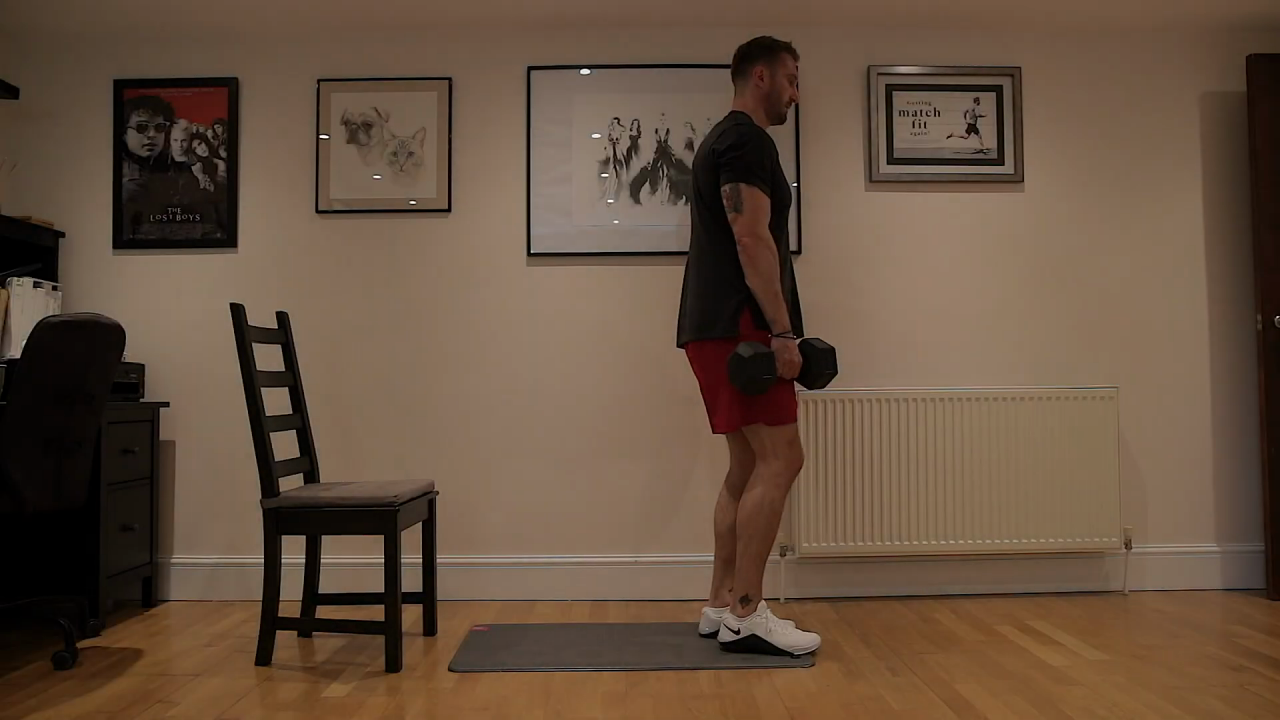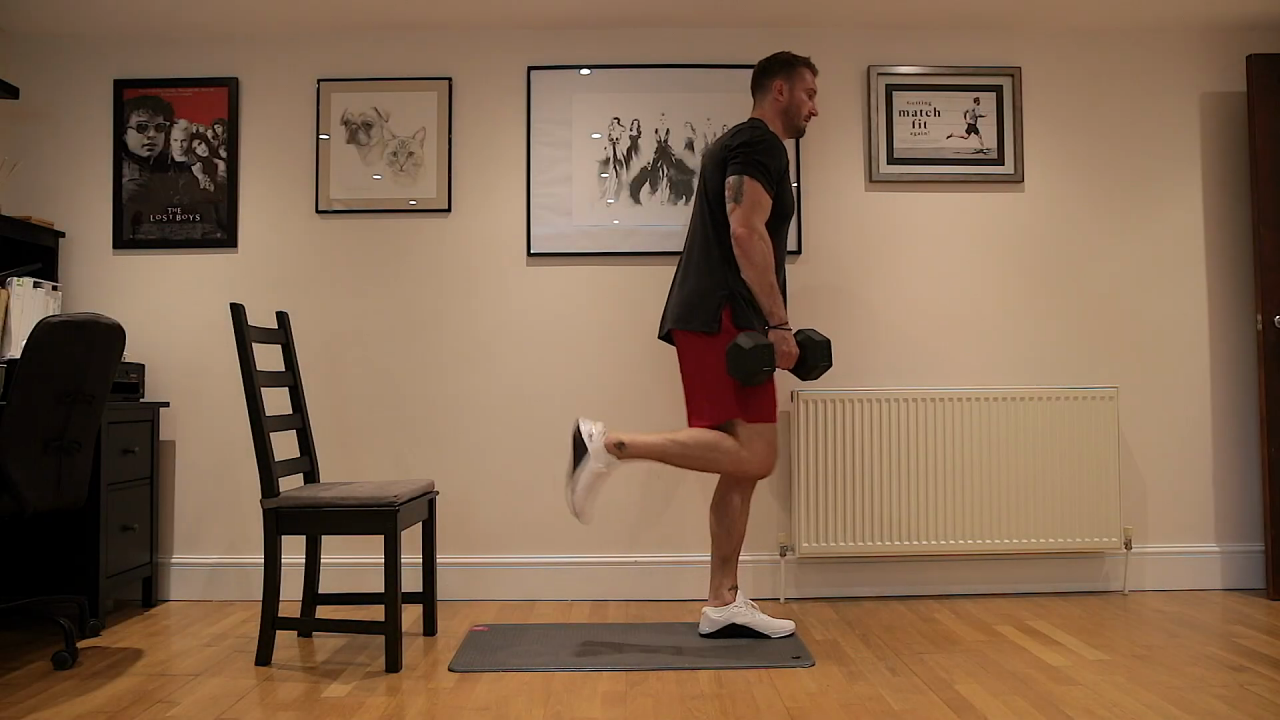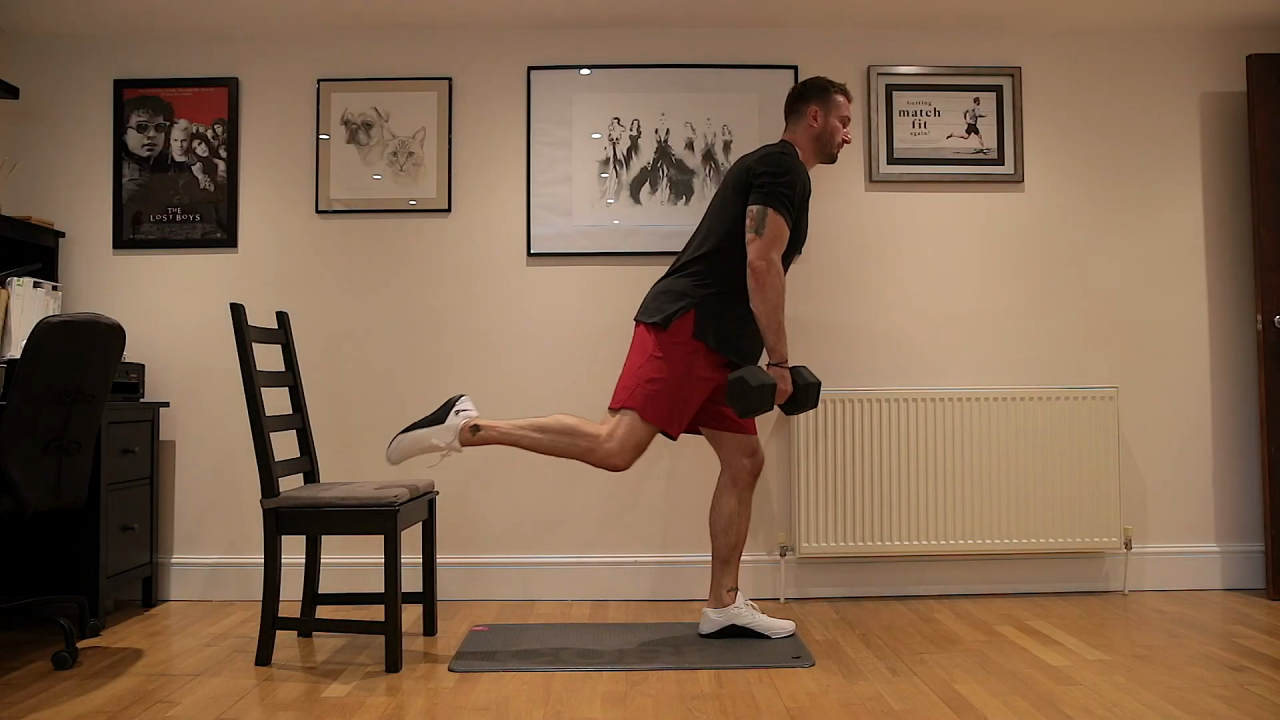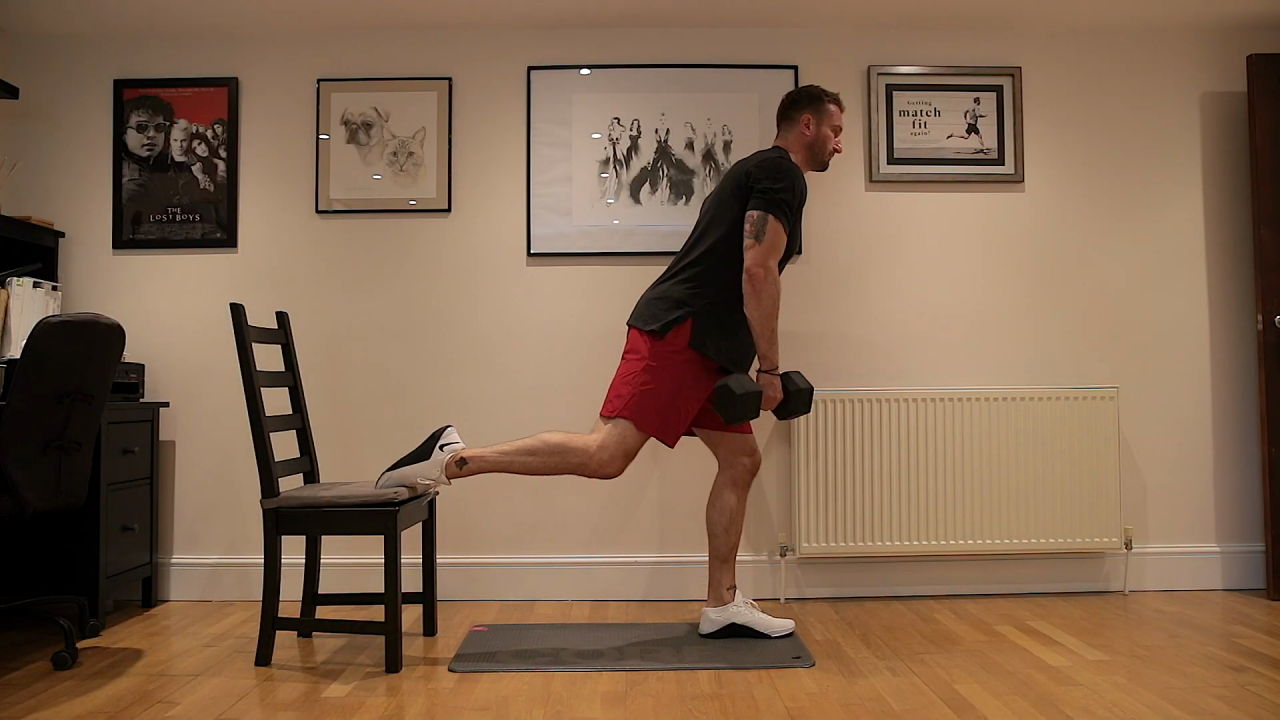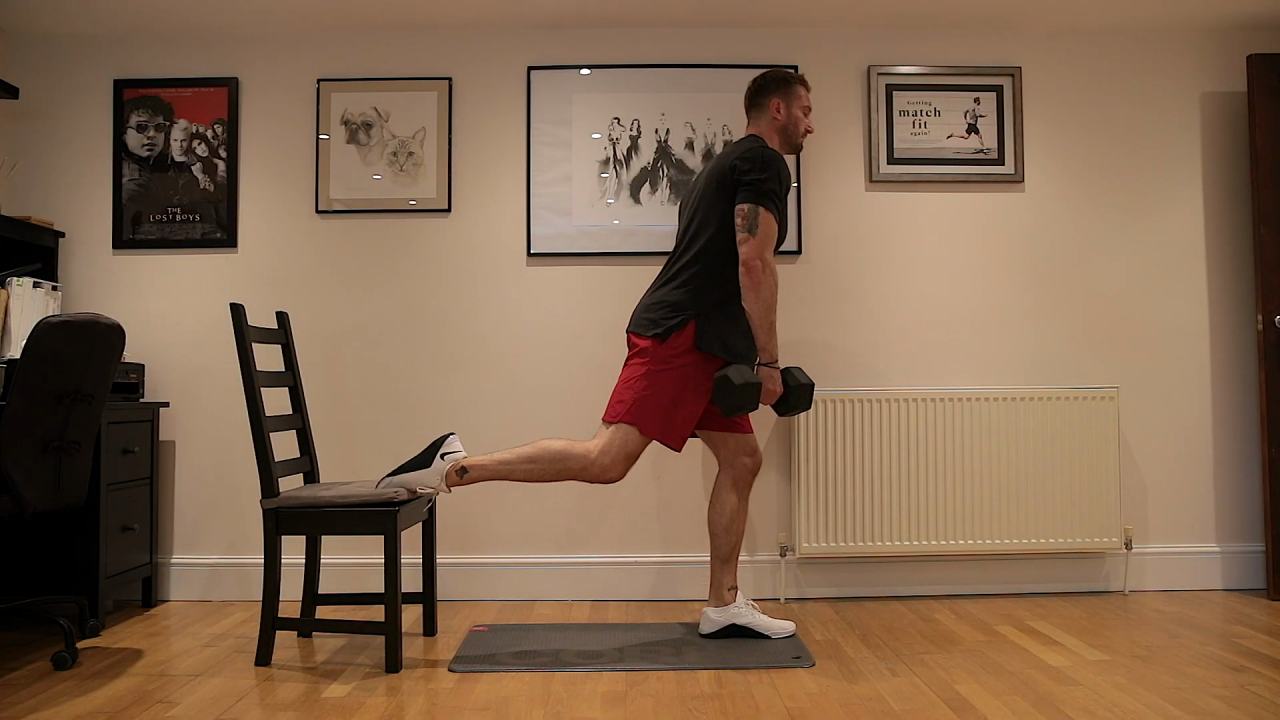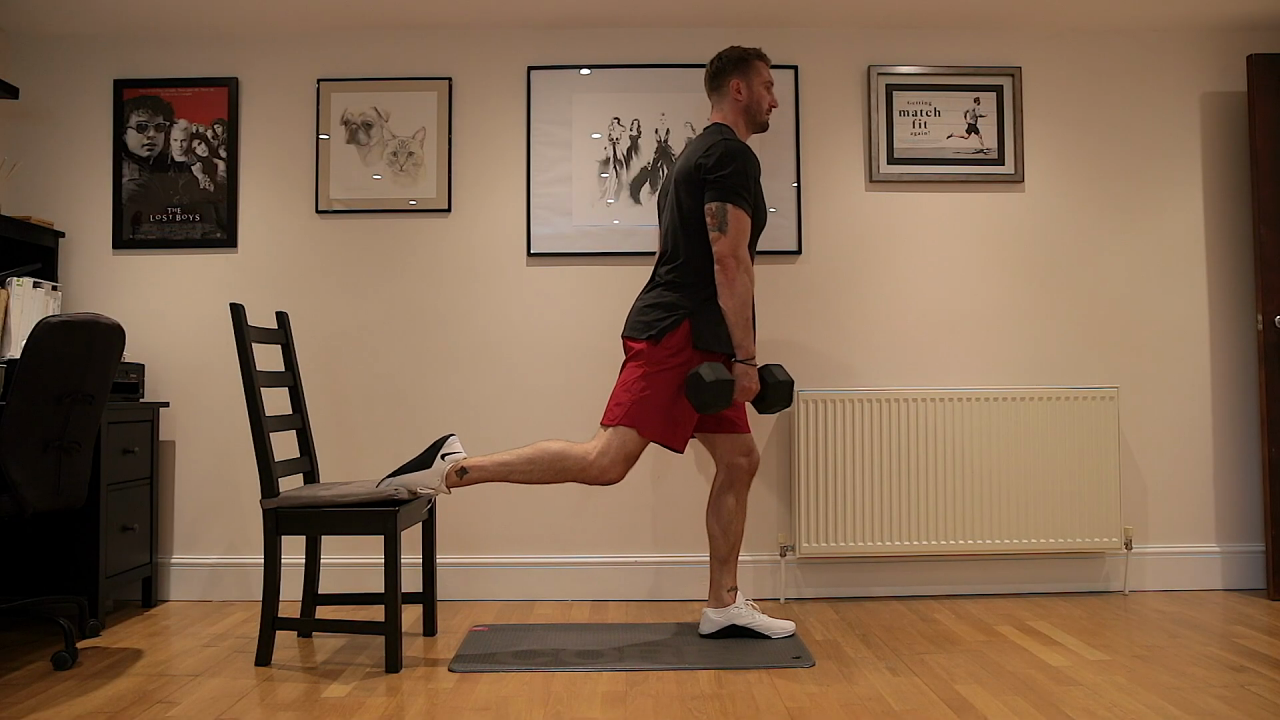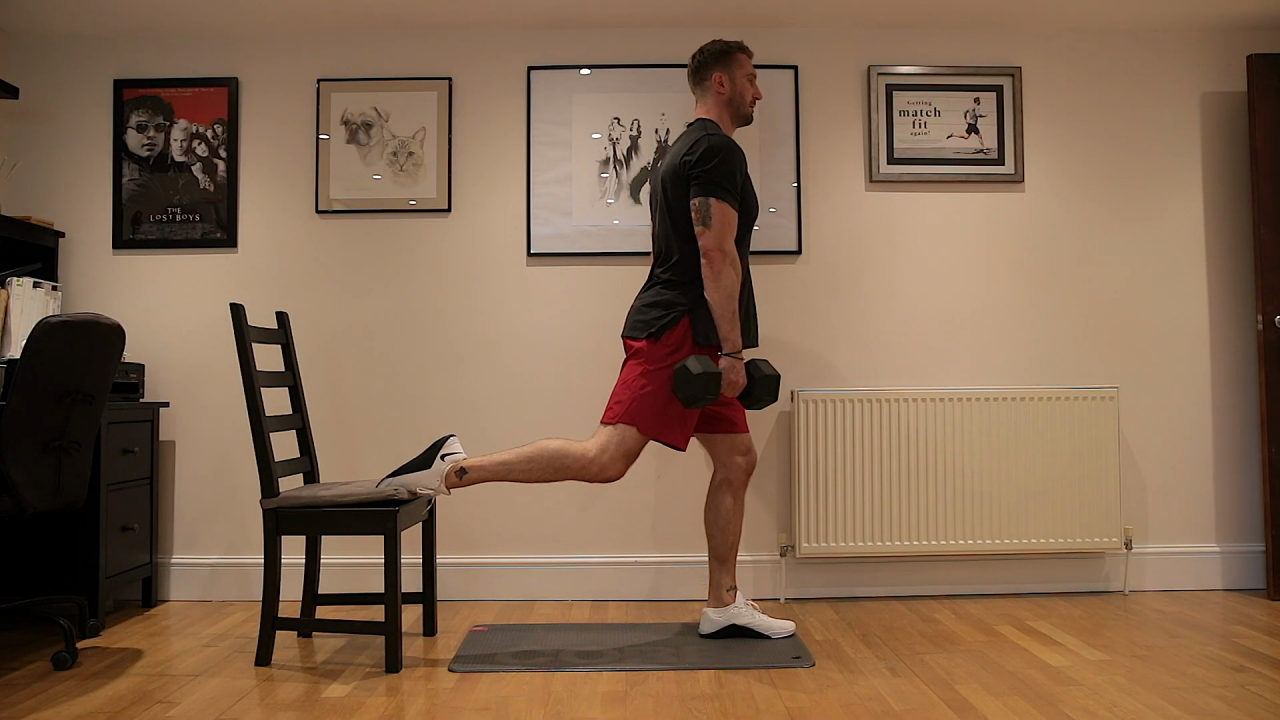
dt=0.5s
person 1, frame 1
left shoulder: (728, 140)
right shoulder: (747, 140)
right elbow: (752, 240)
right wrist: (782, 333)
left hip: (724, 323)
right hip: (737, 324)
left knee: (750, 466)
right knee: (779, 463)
left ankle: (722, 606)
right ankle: (745, 614)
person 1, frame 2
left shoulder: (745, 147)
right shoulder: (759, 143)
right elbow: (747, 234)
left wrist: (765, 325)
right wrist: (780, 324)
left hip: (717, 319)
right hip: (720, 318)
left knee: (741, 461)
right knee: (753, 457)
left ankle: (723, 603)
right ankle: (610, 443)
person 1, frame 3
left shoulder: (773, 170)
right shoulder: (782, 168)
right elbow: (761, 265)
left wrist: (762, 355)
right wrist: (779, 361)
left hip: (712, 339)
right hip: (686, 326)
left knee: (744, 463)
right knee: (614, 447)
left ankle: (723, 606)
right ankle: (465, 427)
person 1, frame 4
left shoulder: (759, 174)
right shoulder: (781, 175)
right elbow: (758, 271)
left wrist: (748, 360)
right wrist: (769, 368)
left hip: (701, 342)
right hip: (678, 333)
left knee: (741, 461)
right knee: (605, 454)
left ankle: (722, 605)
right ankle: (454, 458)
person 1, frame 5
left shoulder: (731, 165)
right shoulder: (764, 164)
right elbow: (754, 265)
right wrist: (769, 362)
left hip: (699, 339)
right hip: (682, 335)
left knee: (742, 460)
right knee: (606, 459)
left ankle: (724, 606)
right ankle: (454, 466)
person 1, frame 6
left shoulder: (702, 154)
right shoulder: (732, 156)
right elbow: (730, 261)
right wrist: (746, 358)
left hip: (689, 337)
right hip: (678, 334)
left knee: (739, 462)
right knee: (604, 461)
left ankle: (723, 606)
right ankle: (452, 468)
person 1, frame 7
left shoulder: (689, 150)
right shoulder: (717, 149)
right elbow: (716, 254)
right wrist: (733, 351)
left hip: (686, 335)
right hip: (681, 332)
left knee: (737, 462)
right knee: (605, 458)
left ankle: (724, 607)
right ankle: (452, 468)
